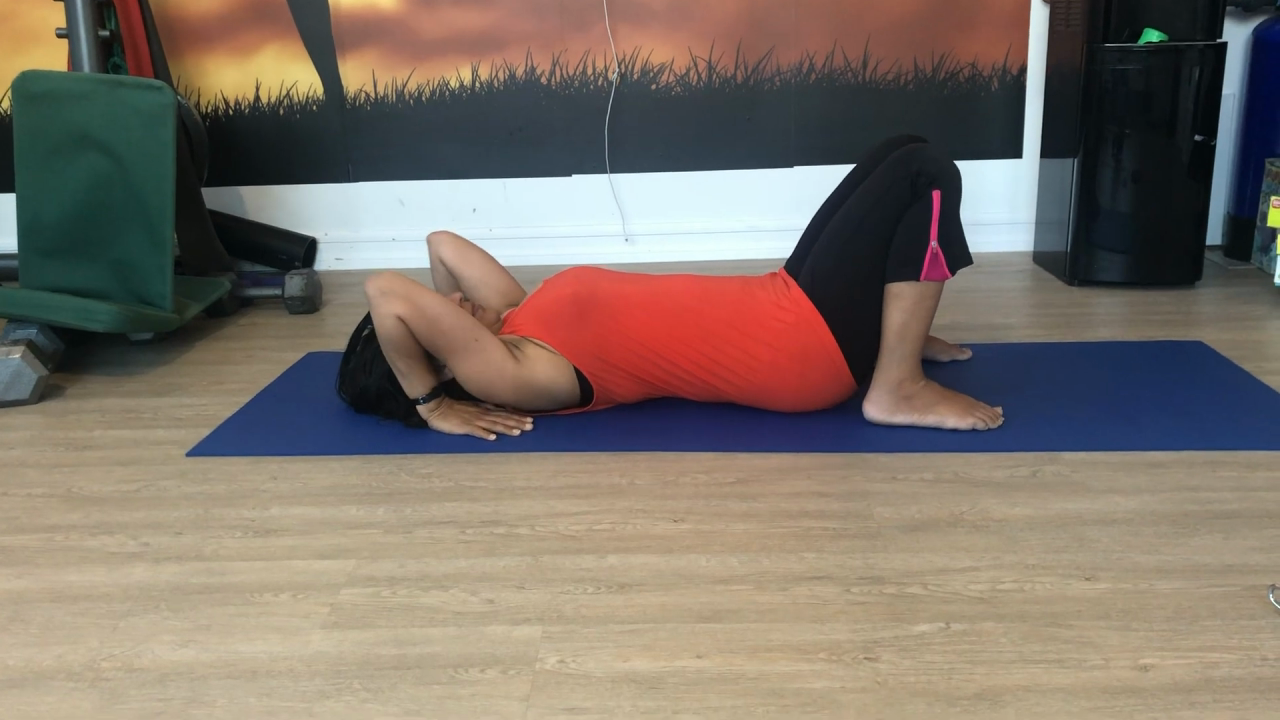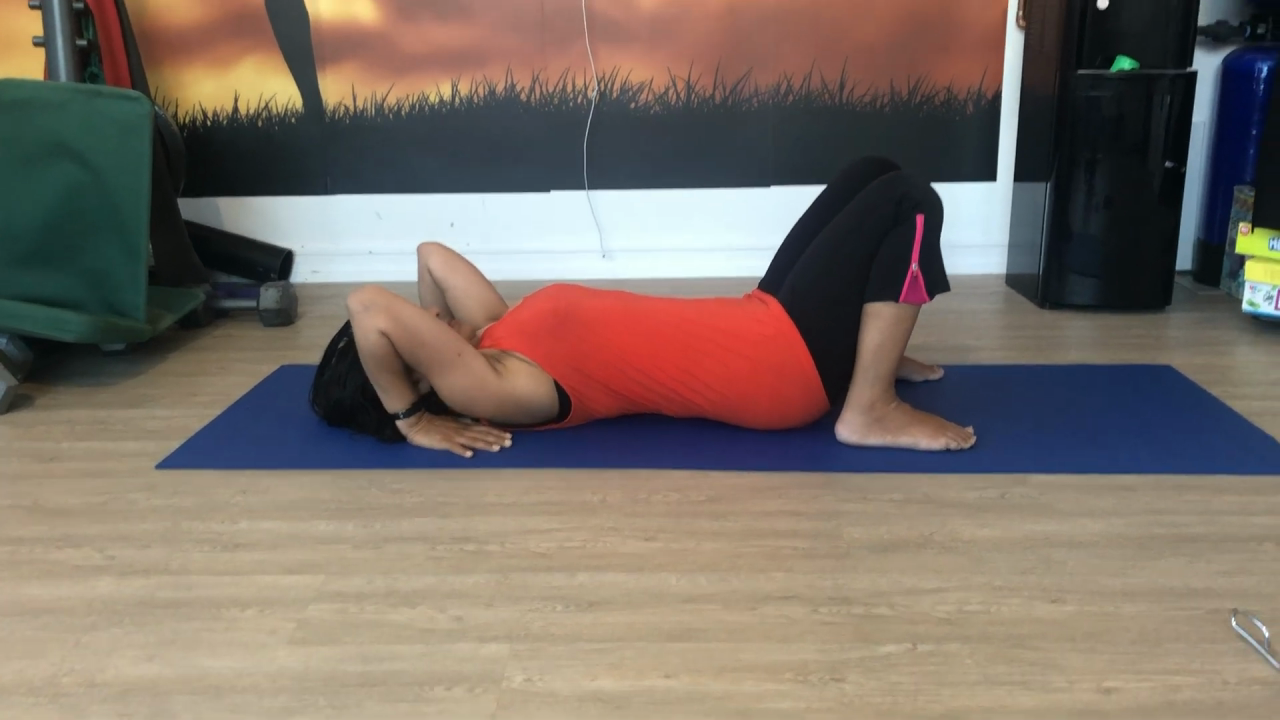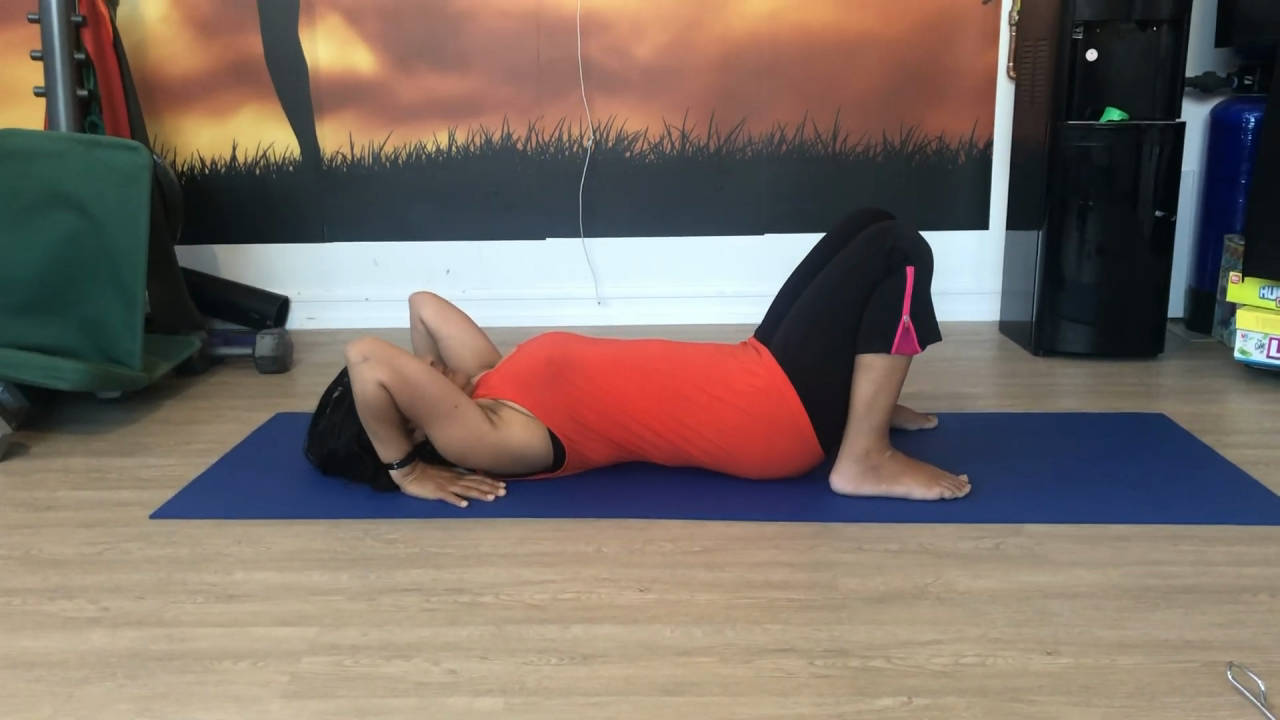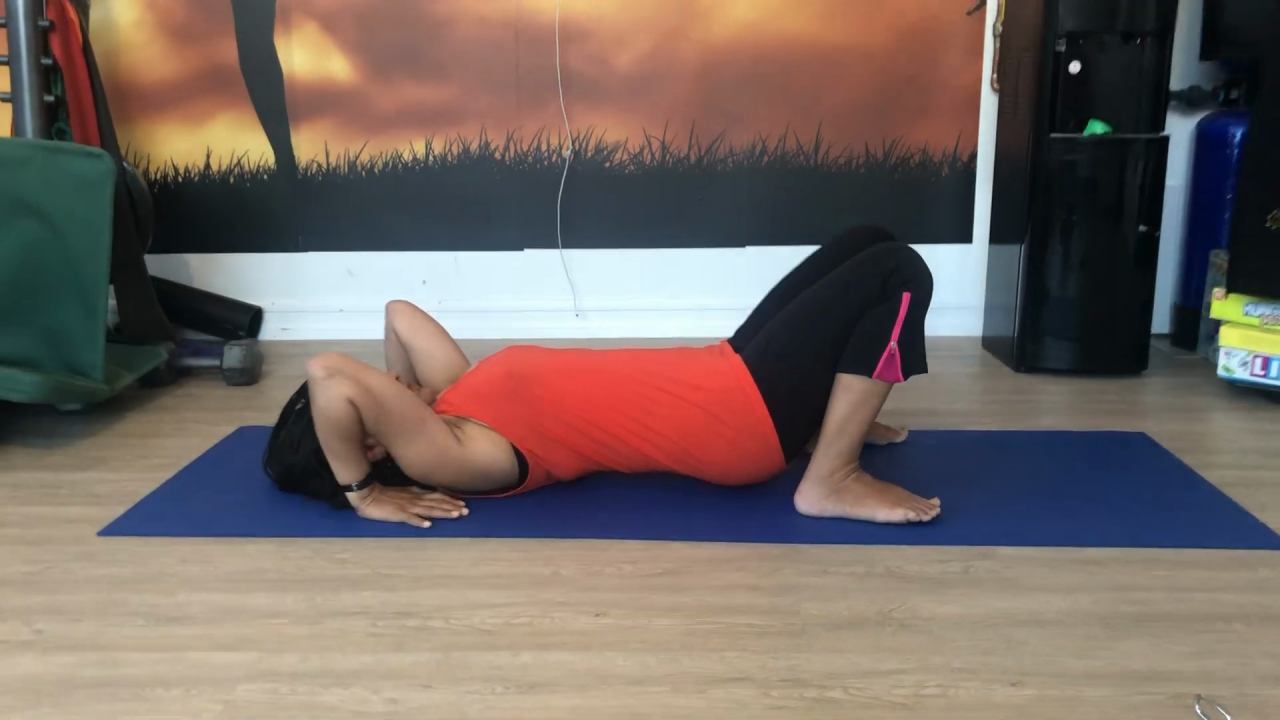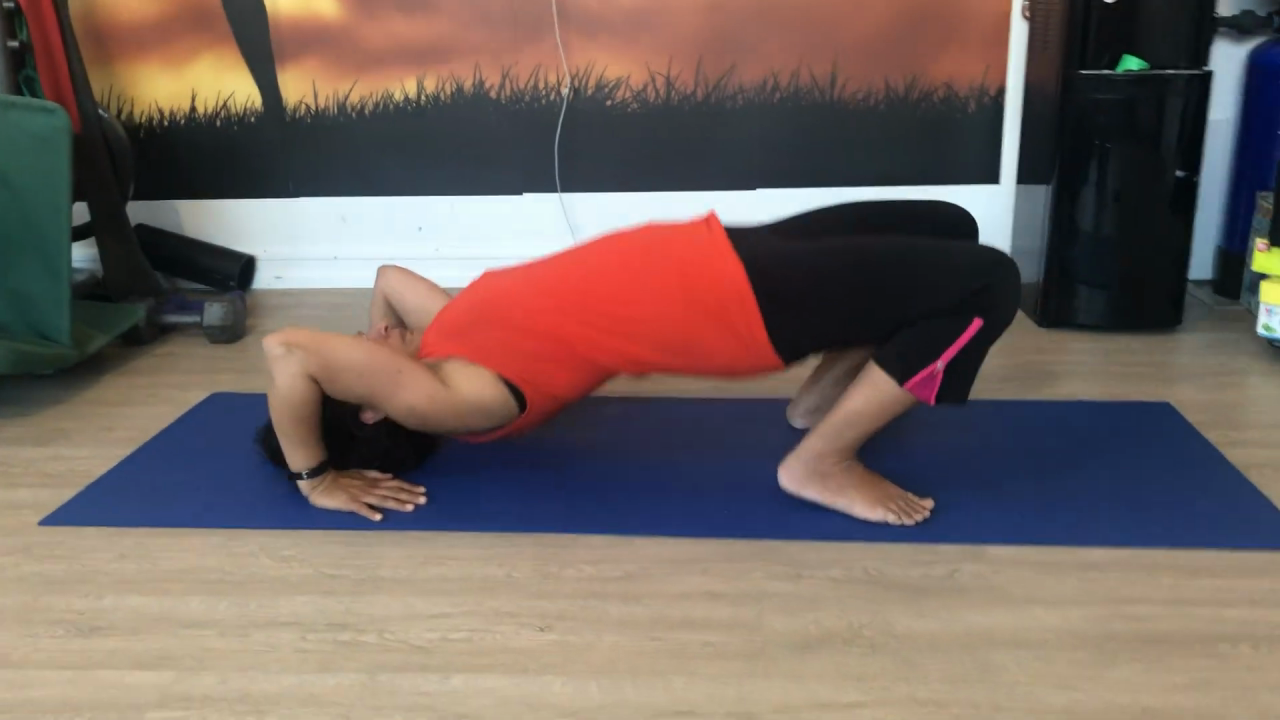
dt=1s
person 1, frame 1
left shoulder: (512, 322)
right shoulder: (512, 375)
left elbow: (443, 242)
right wrist: (435, 405)
left hip: (785, 305)
right hip: (806, 353)
left knee: (903, 152)
right knee: (926, 172)
left ankle: (897, 331)
right ankle: (898, 388)
person 1, frame 2
left shoulder: (490, 339)
right shoulder: (491, 388)
left elbow: (433, 253)
right wrist: (412, 420)
left hip: (761, 326)
right hip: (780, 371)
left knee: (875, 176)
right knee: (908, 201)
left ankle: (872, 350)
right ankle: (870, 410)
person 1, frame 3
left shoulder: (485, 386)
right shoulder: (485, 440)
left elbow: (424, 303)
right wrist: (408, 471)
left hip: (755, 373)
right hip: (774, 420)
left knee: (870, 227)
right knee: (899, 251)
left ankle: (866, 402)
right ankle: (864, 461)
person 1, frame 4
left shoulder: (448, 399)
right shoulder: (445, 459)
left elbow: (399, 312)
left hip: (725, 374)
right hip: (743, 421)
left knee: (869, 244)
right knee: (897, 271)
left ankle: (832, 418)
right ankle: (833, 481)
person 1, frame 5
left shoulder: (440, 344)
right shoulder: (442, 398)
left elbow: (391, 274)
right wrist: (316, 480)
left hip: (724, 266)
left knee: (949, 228)
right knee: (990, 282)
left ankle: (826, 396)
right ankle: (822, 464)
